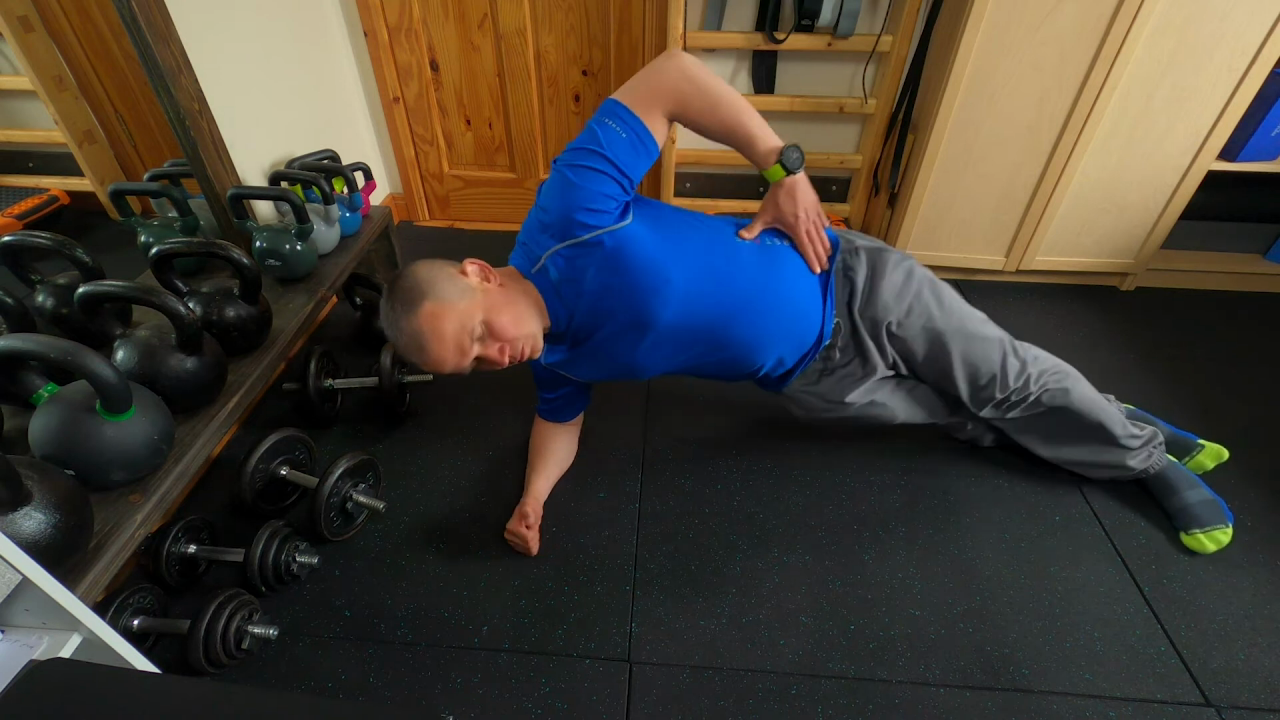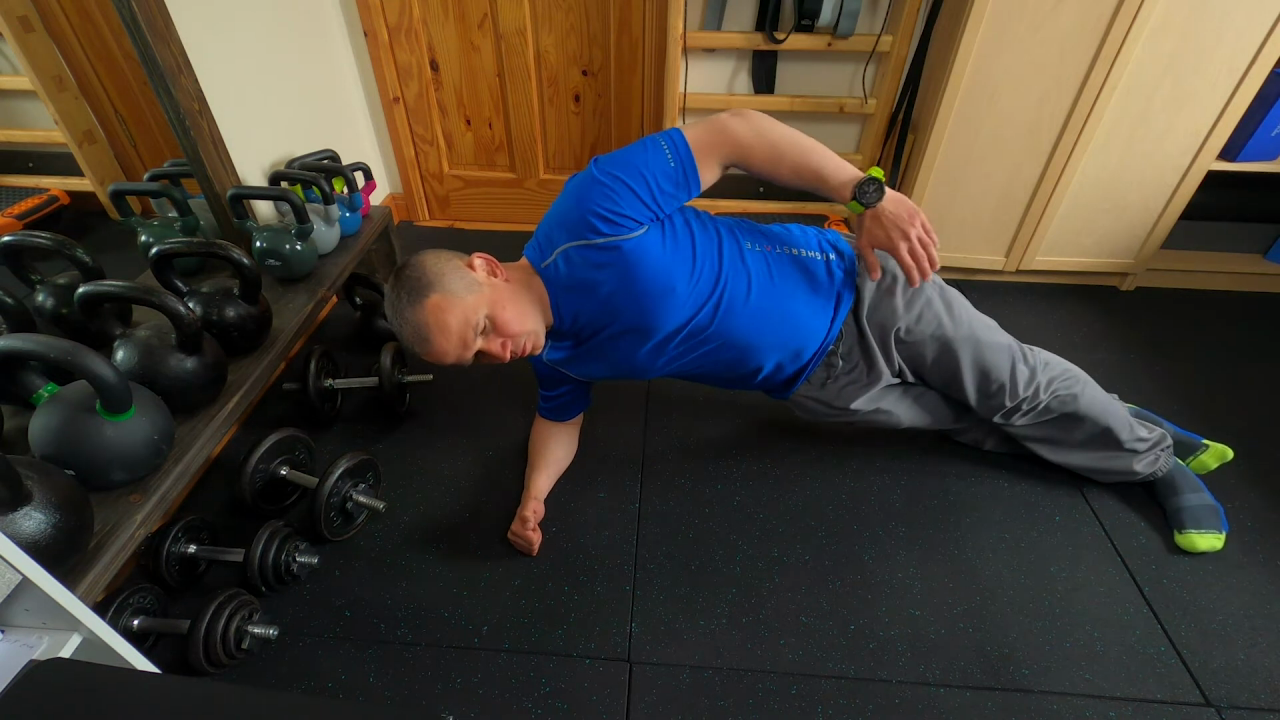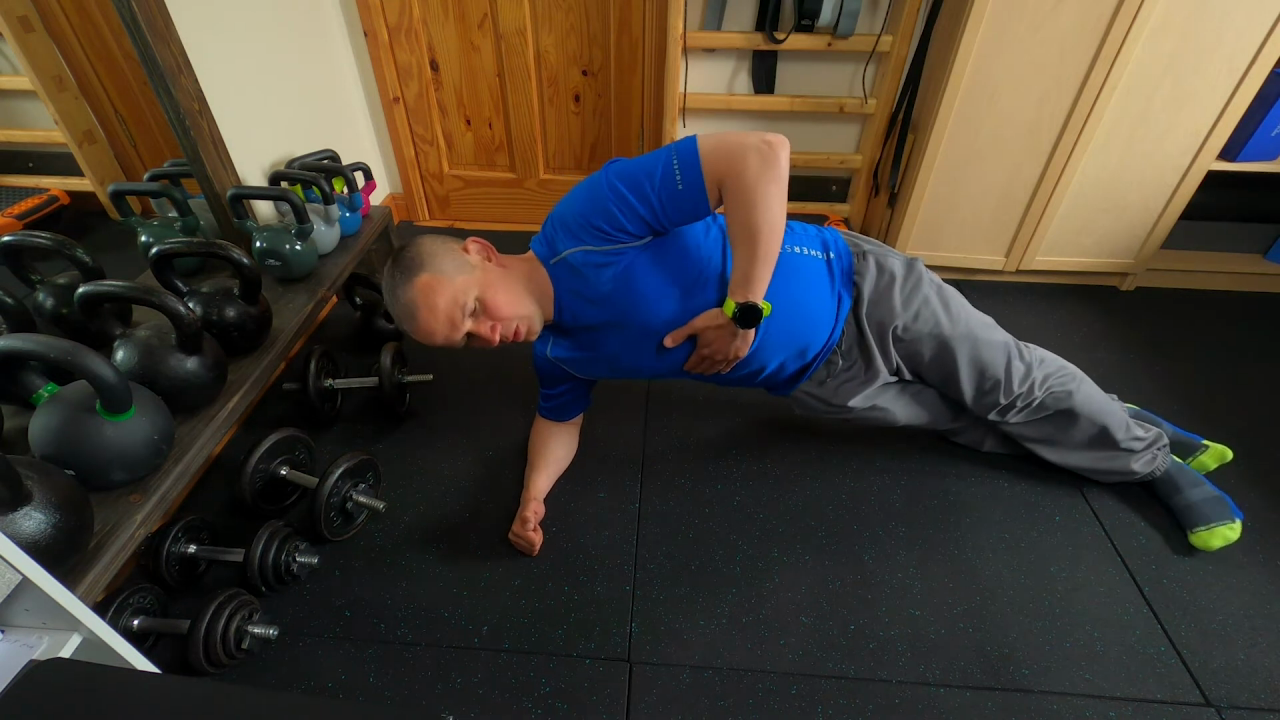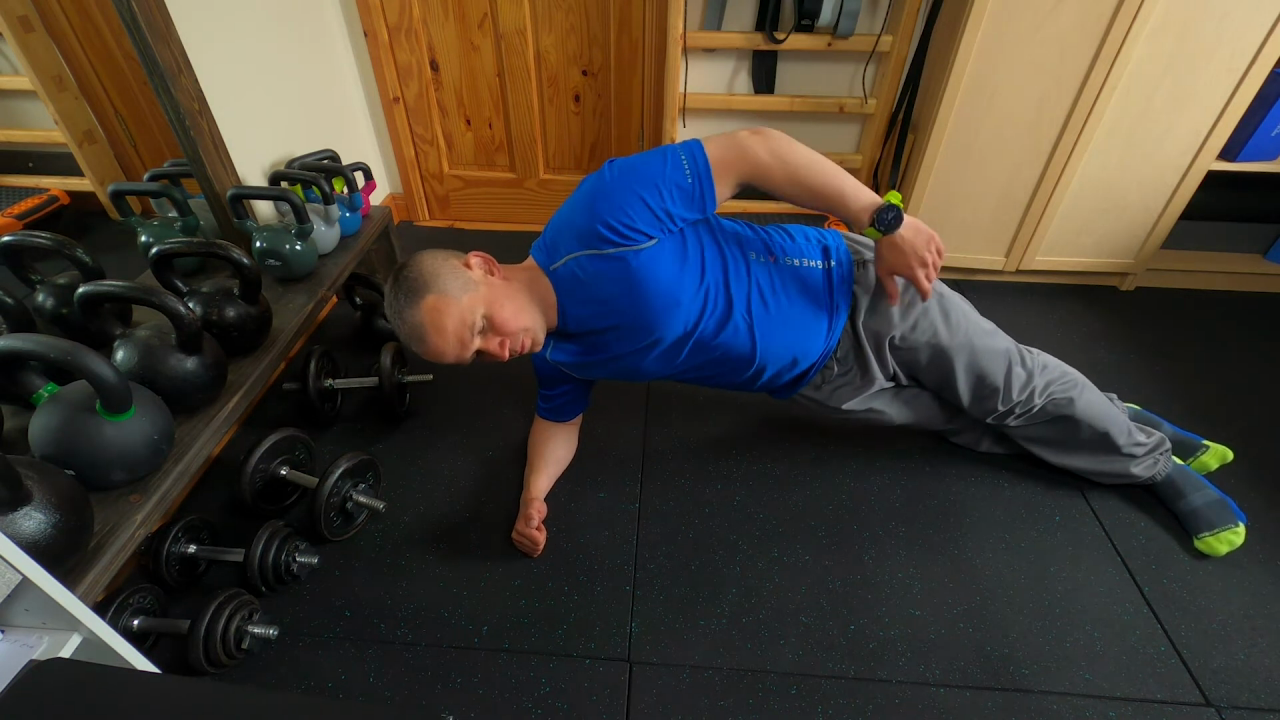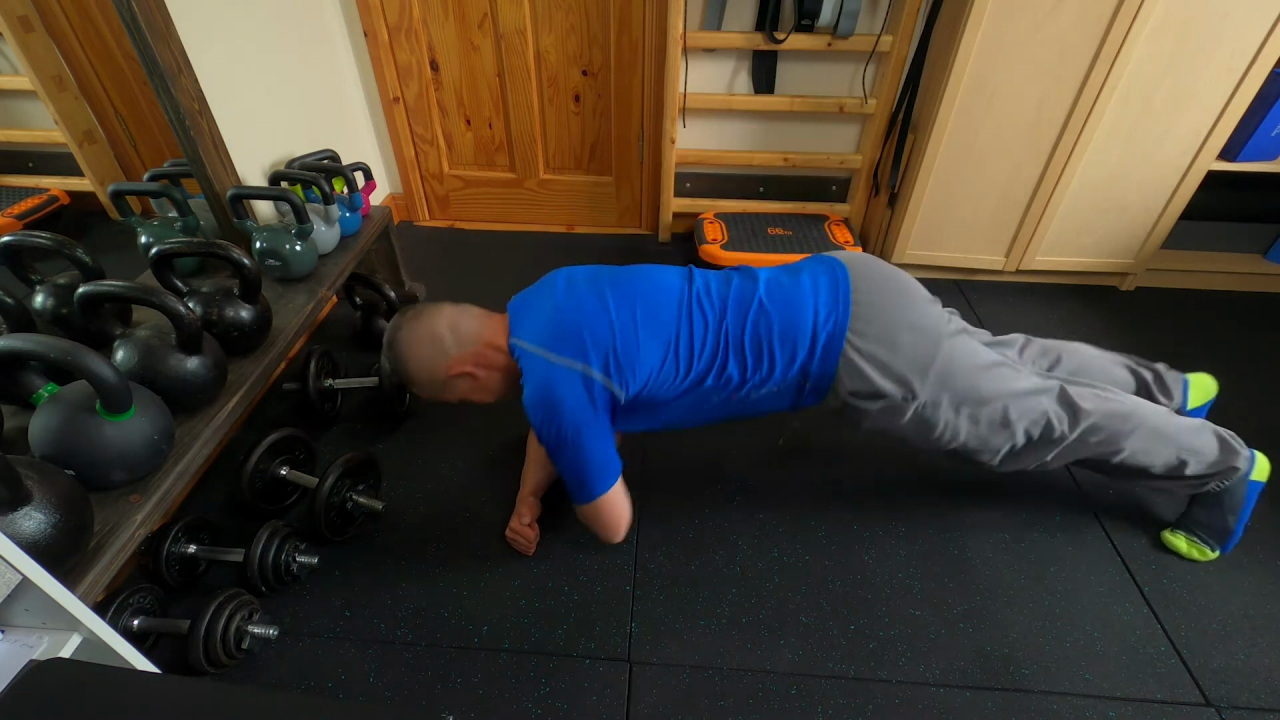
dt=1s
person 1, frame 1
left shoulder: (571, 209)
right shoulder: (553, 353)
left elbow: (672, 77)
right elbow: (558, 418)
left wrist: (784, 170)
right wrist: (531, 499)
left hip: (848, 288)
right hip: (816, 377)
left knee: (1010, 381)
right knee: (973, 420)
left ankle: (1148, 450)
right ankle: (1134, 458)
person 1, frame 2
left shoulder: (594, 208)
right shoulder: (555, 350)
left elbow: (730, 134)
right elbow: (559, 416)
left wrist: (868, 193)
right wrist: (533, 497)
left hip: (860, 295)
right hip: (820, 381)
left knee: (1016, 386)
right knee: (978, 424)
left ankle: (1153, 451)
right ankle: (1109, 435)
person 1, frame 3
left shoulder: (592, 218)
right shoulder: (553, 347)
left elbow: (761, 155)
right elbow: (559, 417)
left wrist: (744, 311)
right wrist: (533, 496)
left hip: (857, 294)
right hip: (820, 379)
left knee: (1014, 386)
right knee: (974, 426)
left ankle: (1144, 443)
right ankle: (1136, 454)
person 1, frame 4
left shoulder: (600, 216)
right shoulder: (554, 349)
left elbow: (751, 152)
right elbow: (558, 420)
left wrist: (885, 221)
right wrist: (532, 497)
left hip: (855, 296)
right hip: (822, 375)
left knee: (1014, 387)
right knee: (977, 428)
left ankle: (1151, 451)
right ankle: (1137, 450)
person 1, frame 5
left shoulder: (547, 377)
right shoulder: (543, 303)
left elbow: (613, 522)
left wrist: (564, 479)
right wrist: (527, 501)
left hip: (864, 346)
right hip: (839, 289)
left knee: (1033, 424)
right knee: (1003, 362)
left ankle: (1218, 465)
right ankle: (1158, 389)
